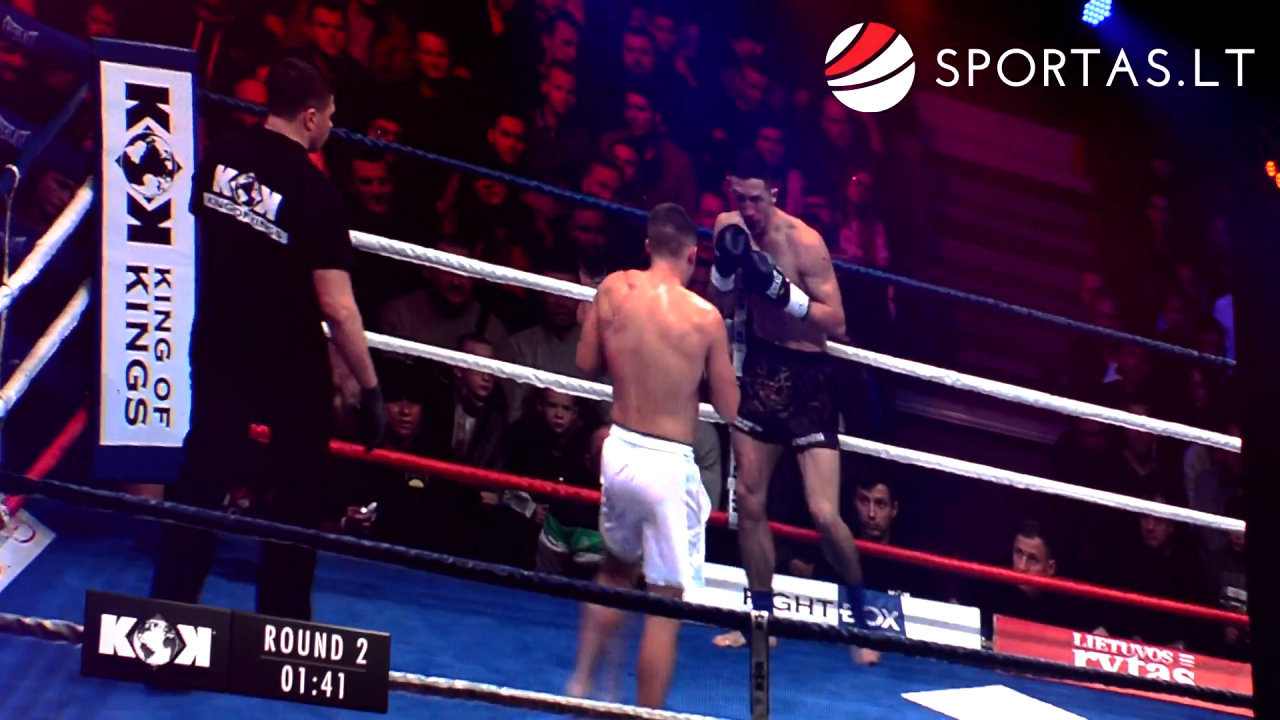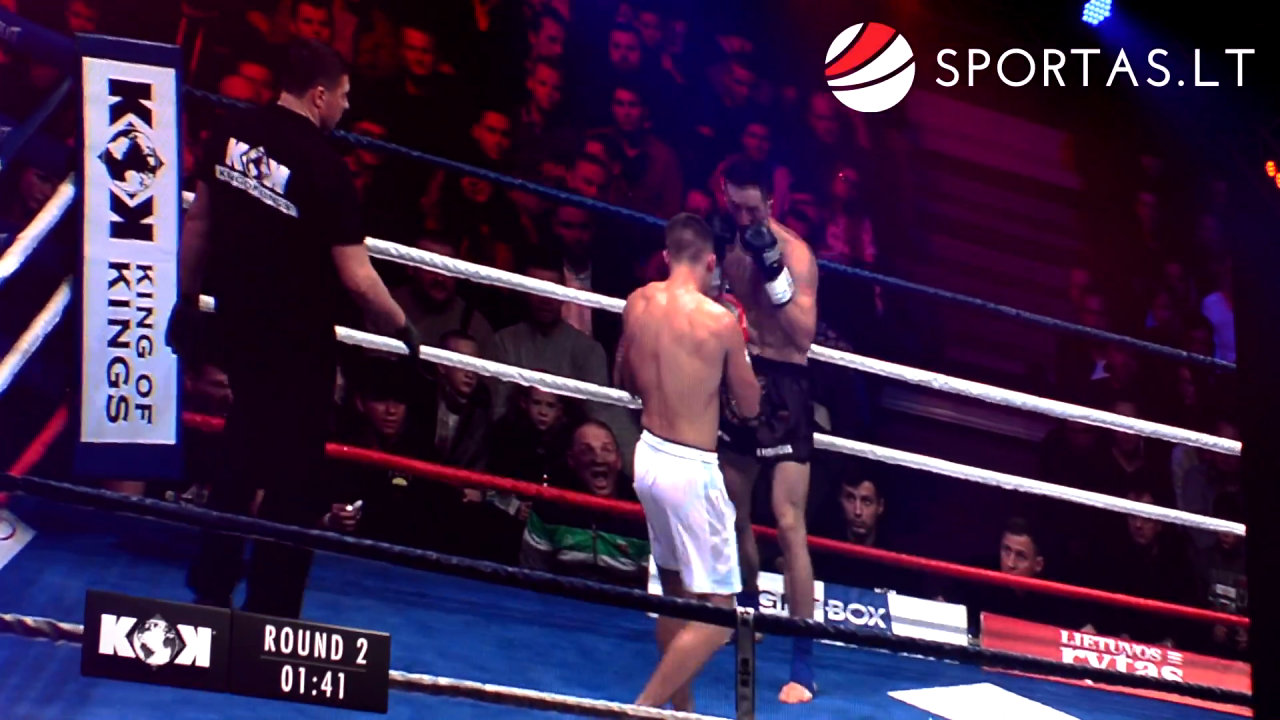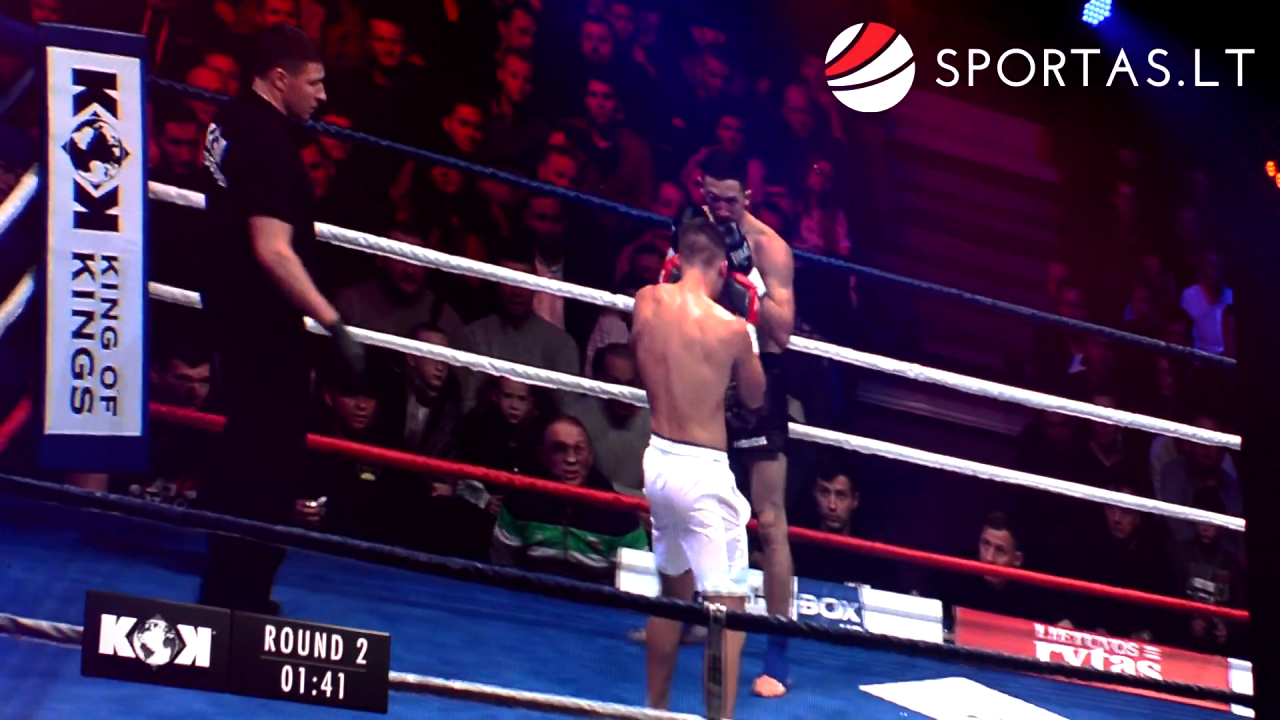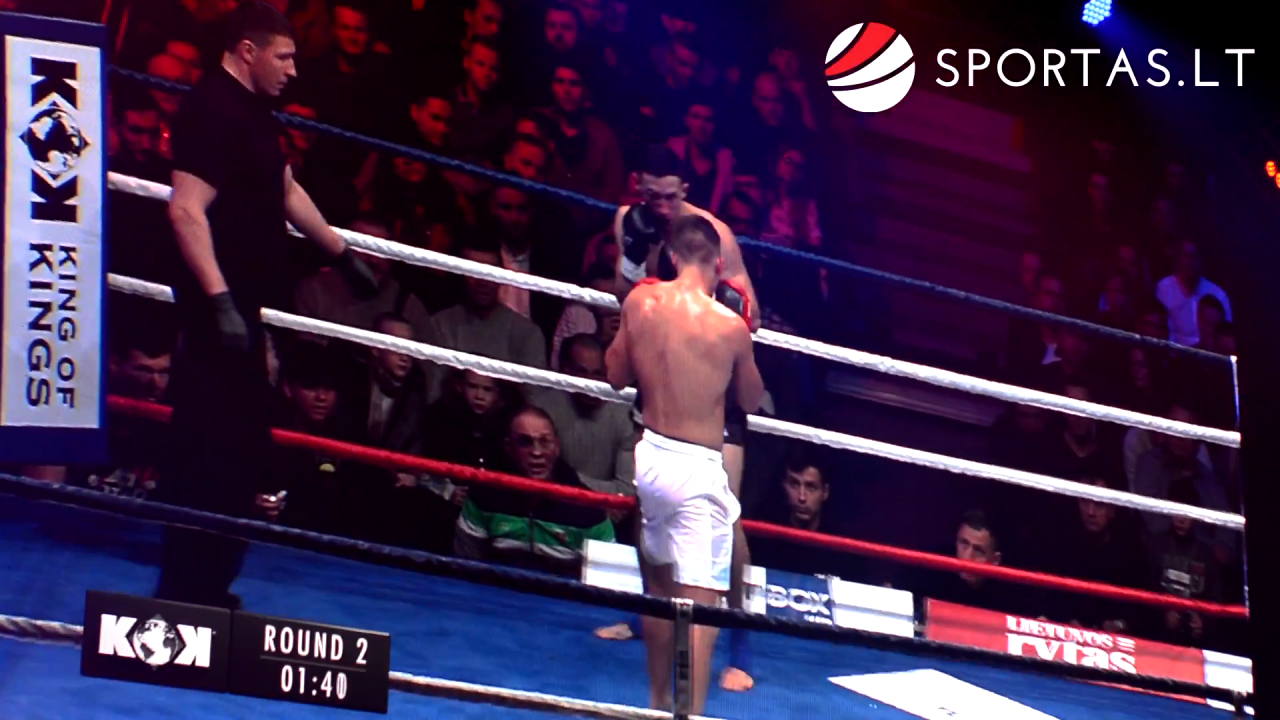
dt=0.3s
person 1, frame 1
left shoulder: (216, 158)
right shoulder: (309, 190)
right elbow: (337, 307)
right wrist: (370, 390)
left hip: (217, 346)
right hip: (289, 361)
left knee: (197, 482)
right knee: (296, 492)
left ankle: (169, 610)
person 1, frame 2
left shoulder: (233, 132)
right shoulder: (323, 163)
left elbow: (197, 223)
right elbow: (356, 274)
left wrist: (186, 299)
right wrist: (403, 326)
left hip: (238, 320)
right hip: (297, 335)
left knee: (248, 449)
right knee: (293, 472)
left ankle: (212, 582)
right ankle: (267, 612)
person 1, frame 3
left shoulder: (234, 120)
right shoulder: (269, 143)
right elbow: (273, 251)
right wrist: (335, 324)
left hip: (232, 307)
right hip: (265, 319)
left knee: (251, 447)
right knee: (272, 457)
left ankle: (228, 591)
right ankle: (235, 601)
person 1, frame 4
left shoulder: (252, 110)
right shoulder: (213, 110)
left elbow: (287, 192)
right elbow: (186, 209)
left wrist: (344, 254)
right wrist: (219, 299)
left hip: (240, 296)
right hip: (219, 300)
left knee: (214, 440)
right knee: (224, 445)
left ankle: (192, 581)
right ankle: (190, 587)
person 2, frame 1
left shoulder: (804, 241)
right shoulder: (728, 226)
left elbow: (837, 323)
right elbow: (716, 308)
left wrist: (783, 293)
right wrist: (724, 267)
left hip: (807, 373)
right hip: (760, 364)
left knee: (823, 514)
right knee: (749, 502)
left ankle: (859, 606)
right ankle: (763, 617)
person 2, frame 2
left shoulder: (794, 253)
right shoulder: (722, 236)
left elbow: (804, 335)
left wrist: (770, 270)
left hip: (783, 388)
left knee: (789, 525)
right knee: (733, 513)
left ankle: (803, 661)
right ankle: (748, 616)
person 2, frame 3
left shoulder: (770, 246)
left elbow: (782, 331)
left wrist: (745, 268)
left hip: (757, 377)
left knee: (769, 521)
left ankle: (777, 656)
person 2, frame 4
left shoulder: (715, 235)
right shoulder: (628, 220)
left elbow: (745, 317)
right elbow: (628, 305)
right wrist: (632, 254)
left ankle: (738, 645)
person 3, frame 1
left shoulder: (613, 288)
right shoulder: (704, 317)
left elbow: (586, 362)
right elbow: (728, 406)
left hip: (620, 452)
right hip: (669, 466)
left knee: (616, 573)
left ankle: (583, 680)
person 3, frame 2
left shoulder: (637, 302)
right shoulder: (721, 322)
right elbow: (749, 406)
left hip: (648, 458)
right hip: (691, 471)
left knee: (676, 594)
right knee: (715, 613)
left ankle: (679, 712)
right ankle: (644, 712)
person 3, frame 3
left shoulder: (646, 301)
right shoulder: (728, 327)
right elbow: (755, 398)
left hip: (658, 461)
right hip: (703, 472)
left knee: (675, 591)
right knee: (727, 614)
person 3, frame 4
left shoulder: (638, 301)
right shoulder: (728, 325)
left elbow: (615, 377)
right elbow: (750, 400)
left hip: (651, 458)
right hip: (697, 470)
left knee: (663, 583)
right knee: (701, 609)
left ankle: (659, 703)
